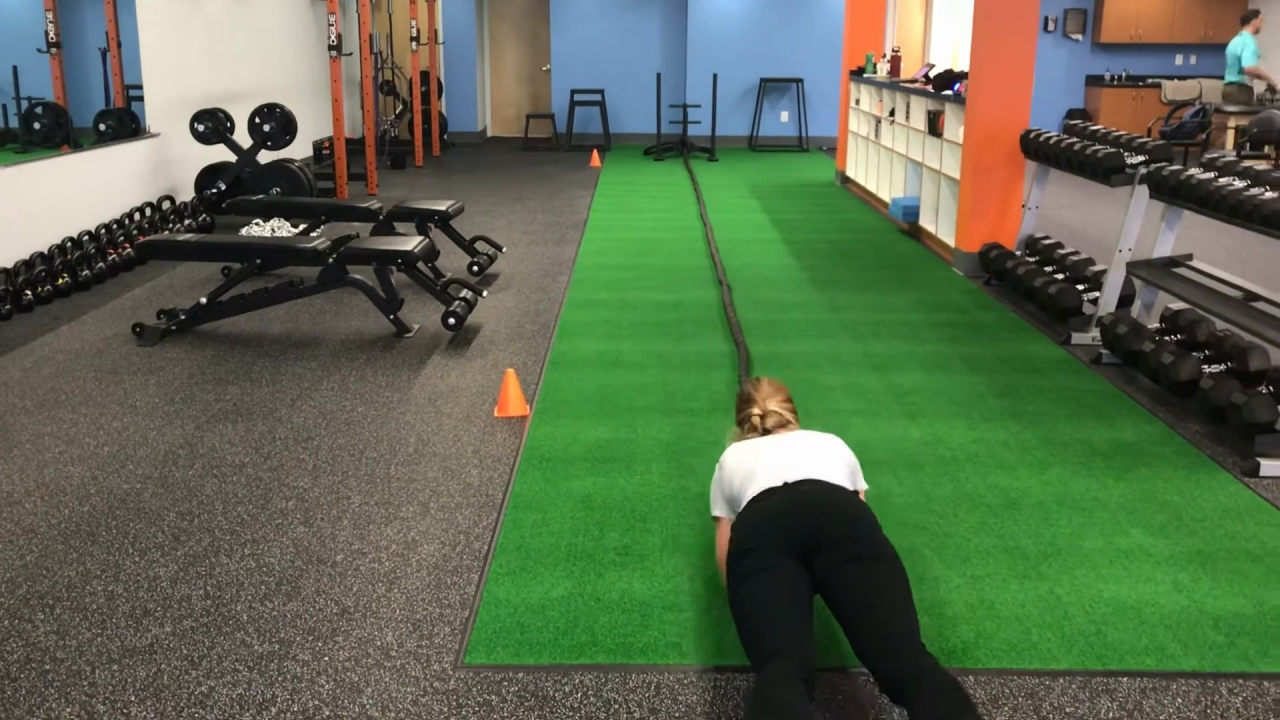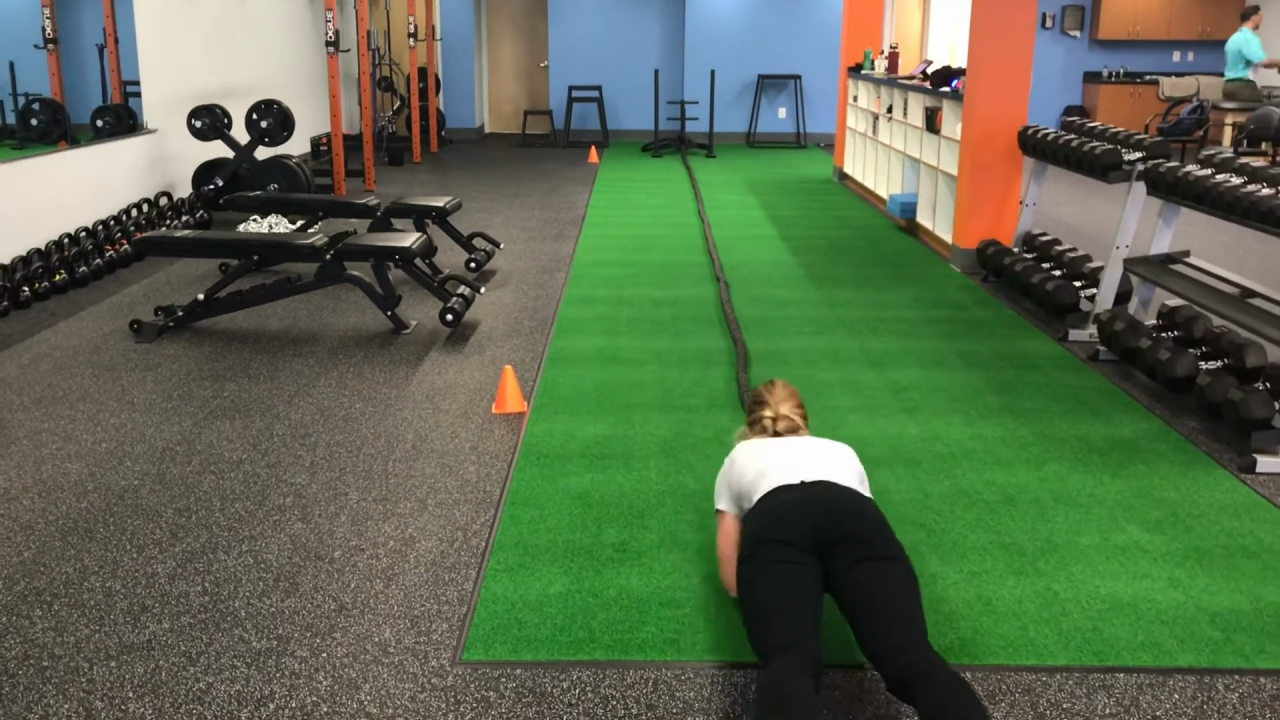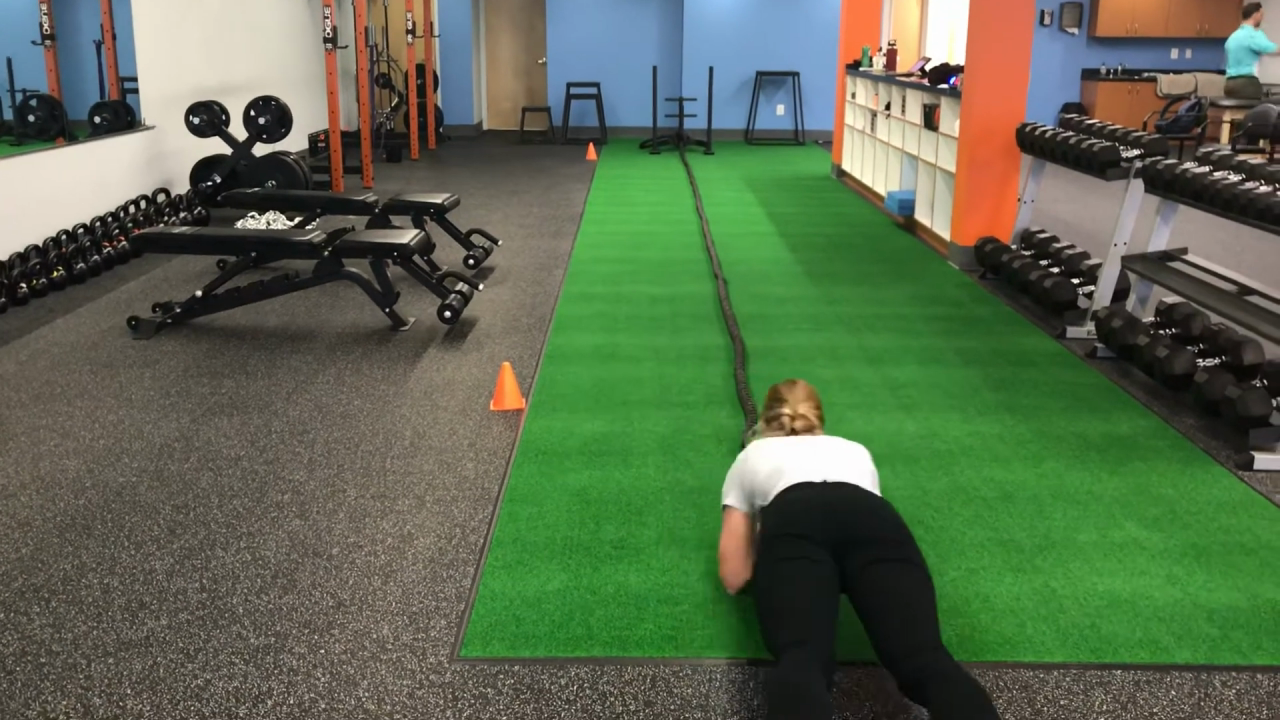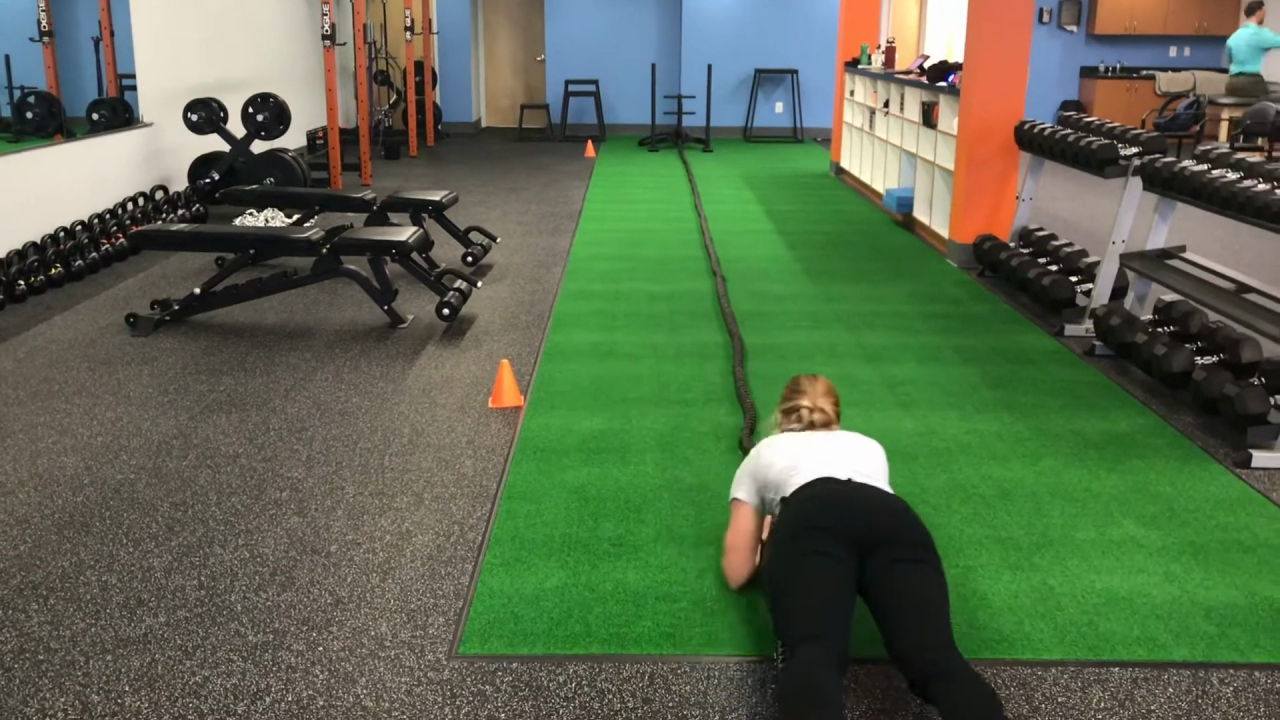
dt=0.1s
person 1, frame 1
left shoulder: (731, 457)
right shoulder: (830, 442)
left elbow: (730, 572)
left hip: (762, 529)
right hip: (841, 518)
left knee: (782, 670)
right knee: (905, 658)
person 1, frame 2
left shoulder: (738, 458)
right shoulder: (841, 450)
left elbow: (732, 579)
left hip: (778, 525)
right hip: (857, 519)
left knee: (790, 664)
right knee: (911, 657)
person 1, frame 3
left shoulder: (750, 456)
right shoulder: (854, 449)
left elbow: (734, 577)
left hip: (795, 524)
right hip: (876, 521)
left knee: (802, 659)
right knee: (924, 658)
person 1, frame 4
left shoulder: (763, 452)
right shoulder: (869, 445)
left elbow: (736, 572)
left wrist: (769, 536)
left hip: (814, 518)
right hip: (896, 521)
left knee: (814, 655)
right knee: (935, 659)
